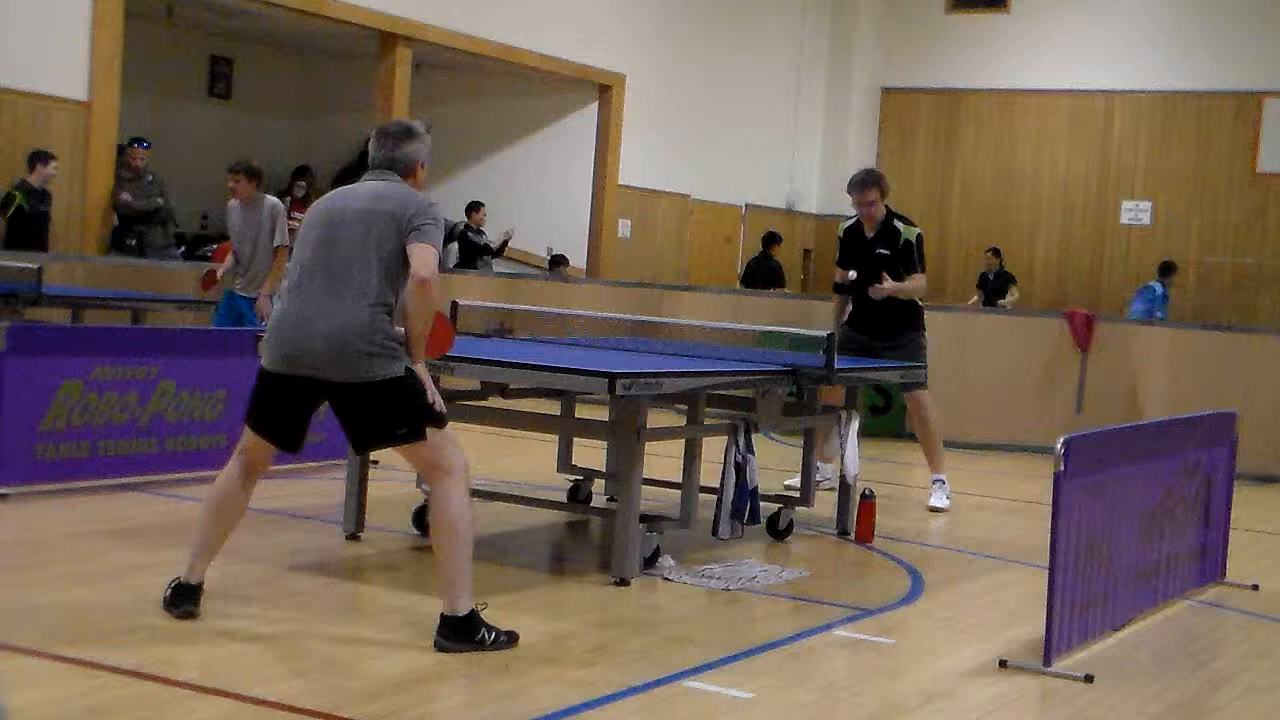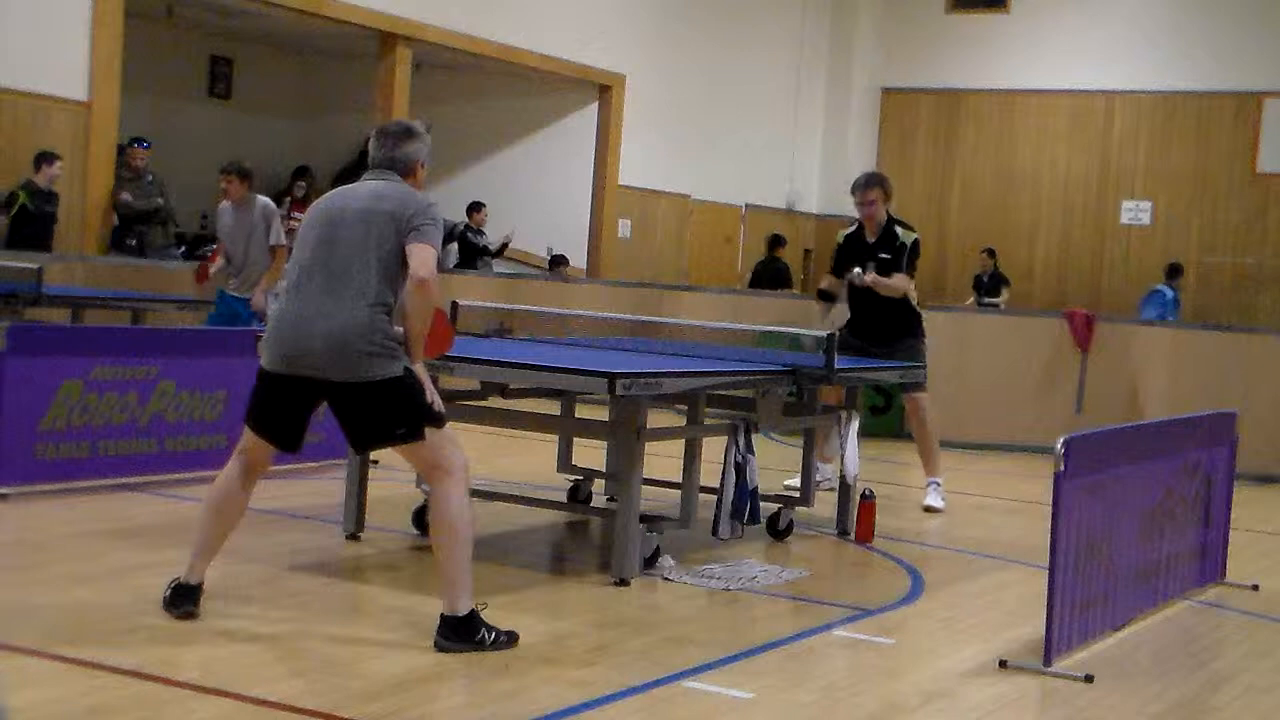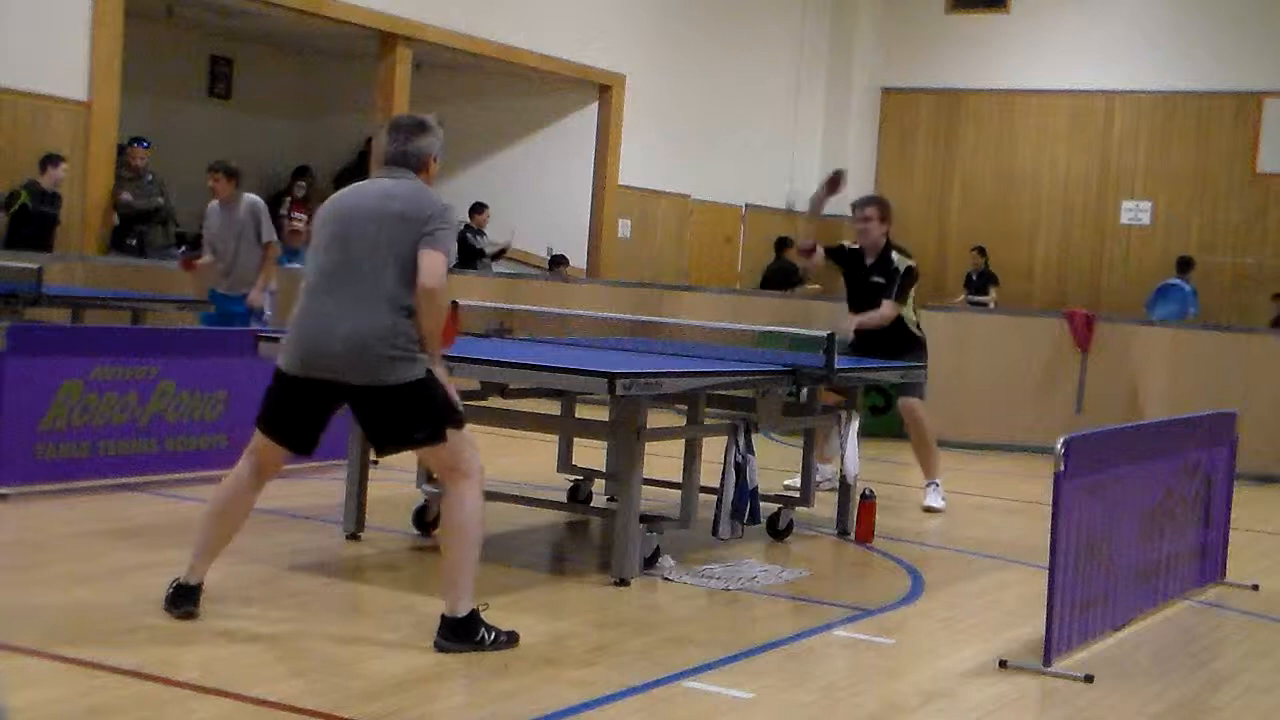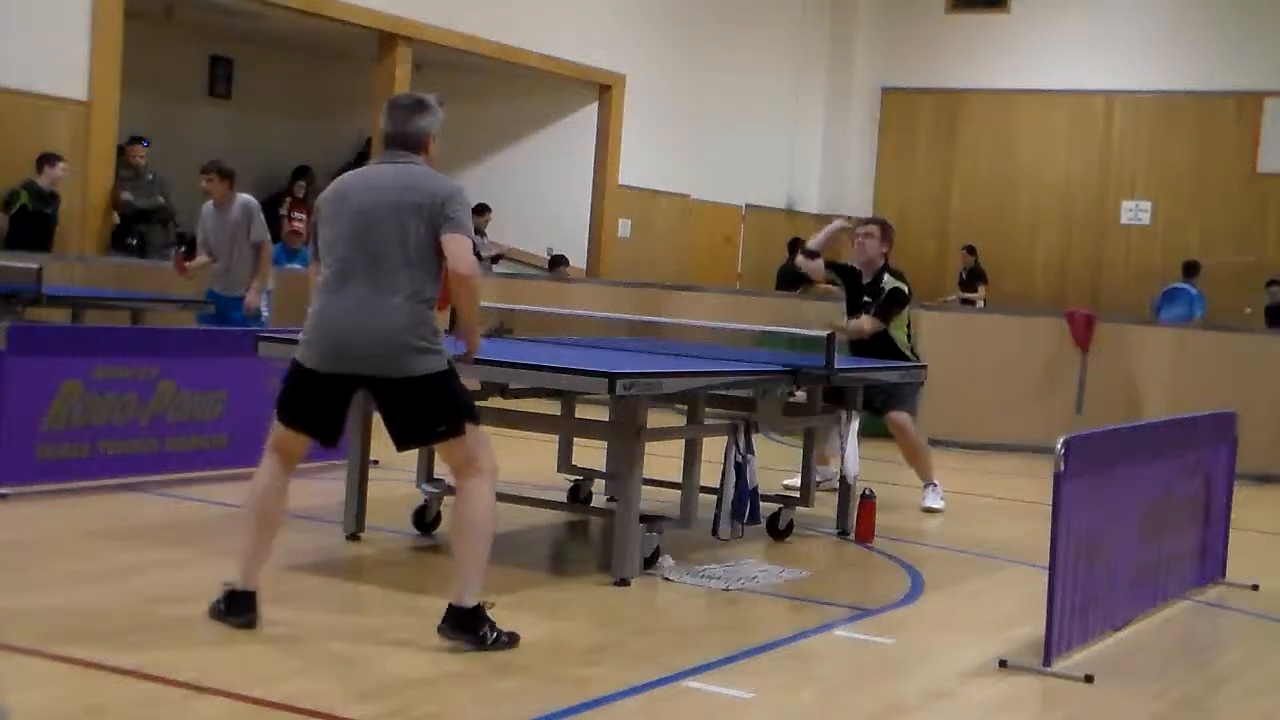
dt=0.2s
person 1, frame 1
left shoulder: (325, 202)
right shoulder: (418, 206)
right elbow: (422, 276)
right wrist: (416, 355)
left hip: (287, 345)
right hip: (364, 353)
left knee: (247, 461)
right knee: (449, 470)
left ankle: (187, 587)
right ankle: (459, 619)
person 1, frame 2
left shoulder: (325, 202)
right shoulder: (418, 207)
right elbow: (420, 277)
right wrist: (415, 355)
left hip: (287, 345)
right hip: (363, 354)
left knee: (247, 461)
right knee: (449, 469)
left ankle: (188, 586)
right ankle: (460, 619)
person 1, frame 3
left shoulder: (338, 203)
right shoulder: (433, 207)
right elbow: (432, 285)
right wrist: (433, 359)
left hip: (306, 351)
right hip: (386, 358)
left knee: (256, 464)
right knee: (465, 471)
left ankle: (189, 586)
right ankle: (460, 620)
person 1, frame 4
left shoulder: (336, 190)
right shoulder: (442, 190)
right elbow: (461, 269)
right wrist: (471, 327)
left hip: (326, 343)
right hip: (407, 350)
left knee: (278, 456)
right knee: (477, 469)
left ankle: (242, 594)
right ankle: (464, 611)
person 2, frame 1
left shoulder: (907, 233)
right shoulder: (848, 231)
left elbow: (919, 286)
left wrist: (892, 288)
right wrist: (837, 323)
left hip: (902, 332)
right hip: (858, 329)
left knee: (917, 400)
right knee: (829, 391)
left ankle: (939, 482)
right ankle: (824, 471)
person 2, frame 2
left shoulder: (906, 238)
right shoulder: (848, 237)
left elbow: (901, 287)
right elbow: (832, 283)
left wrist: (876, 282)
left hip: (902, 336)
right hip: (857, 333)
left knee: (916, 401)
right knee: (825, 391)
left ankle: (934, 484)
right ankle: (823, 471)
person 2, frame 3
left shoulder: (902, 265)
right shoulder: (851, 255)
left elbow: (888, 312)
right elbow: (808, 255)
left wrist: (855, 322)
right wrist: (817, 204)
left hip: (904, 352)
right hip: (863, 349)
left knee: (911, 407)
left ankle: (933, 485)
right ankle: (825, 472)
person 2, frame 4
left shoulder: (894, 286)
right shoulder: (851, 274)
left elbow: (868, 327)
right elbow: (805, 260)
left wrist: (836, 327)
right wrist: (834, 228)
left knee: (899, 421)
left ankle: (931, 486)
right ankle: (824, 473)
